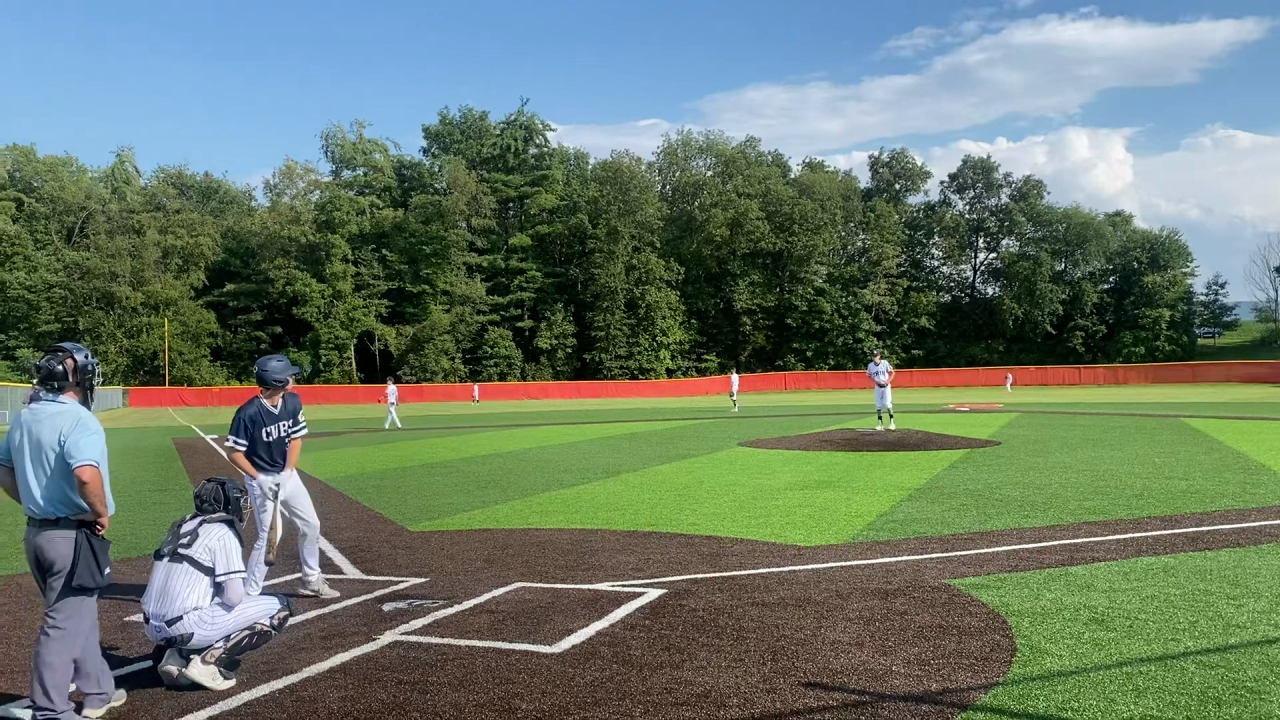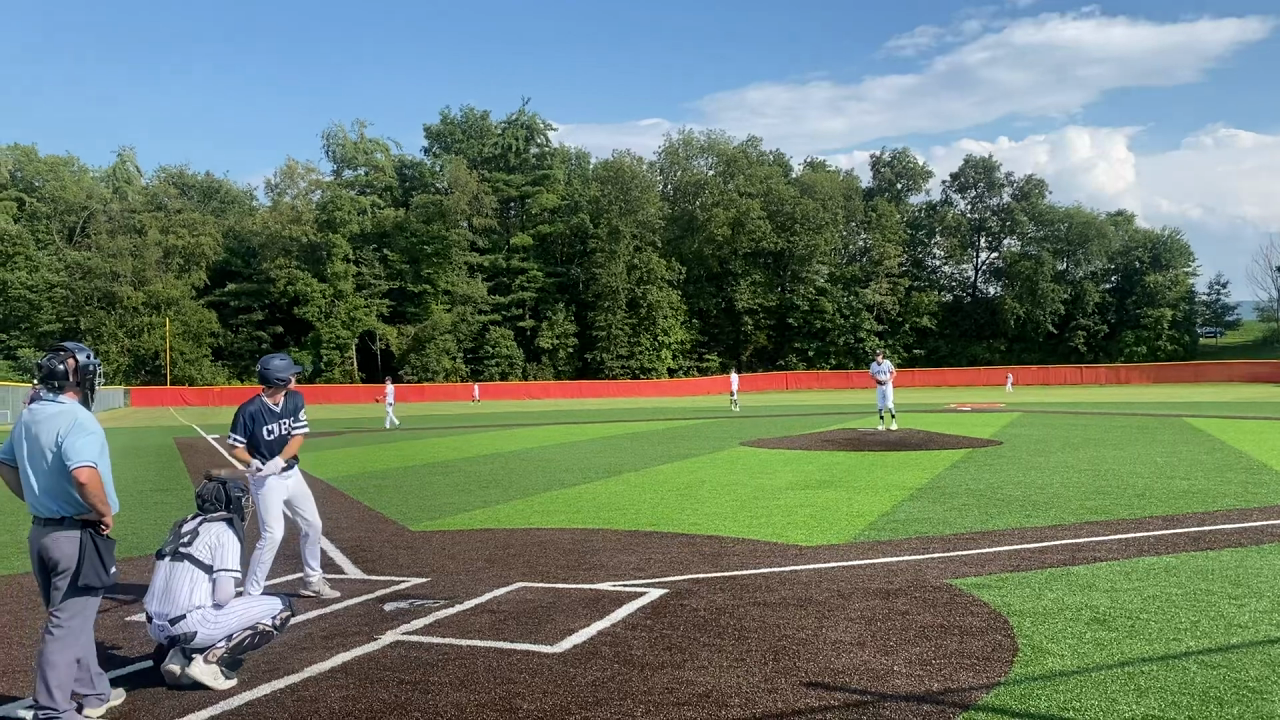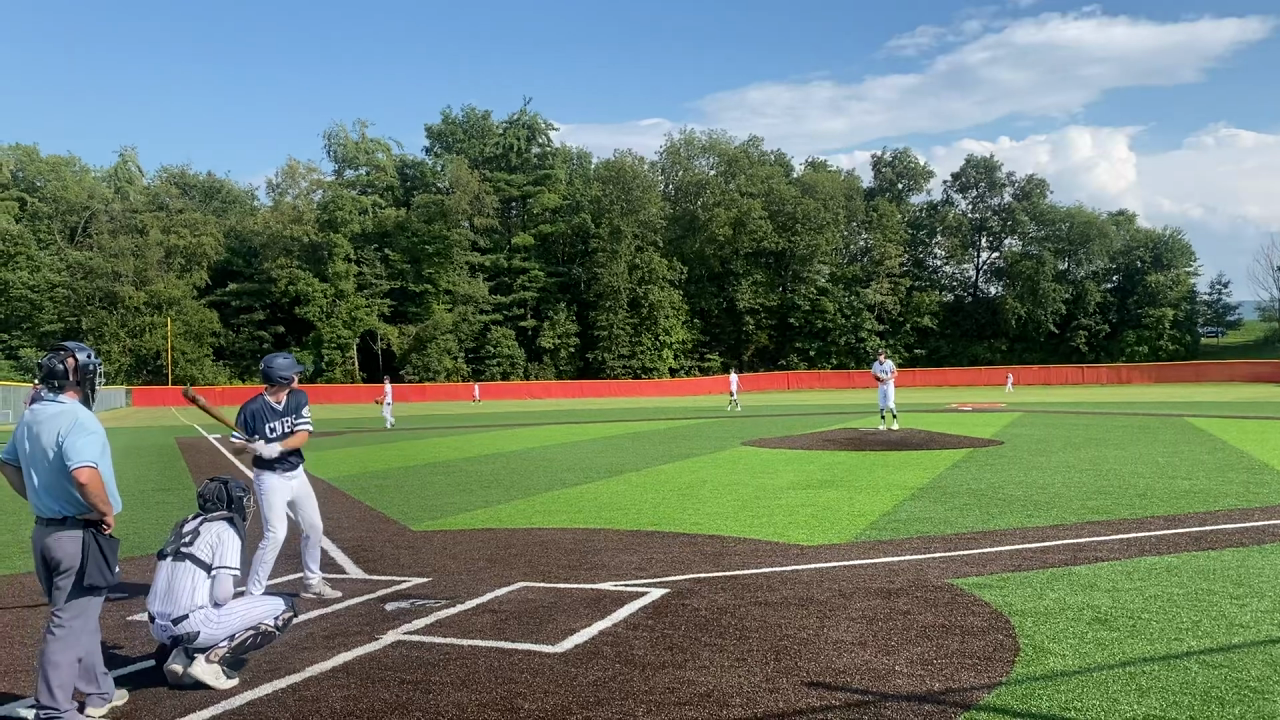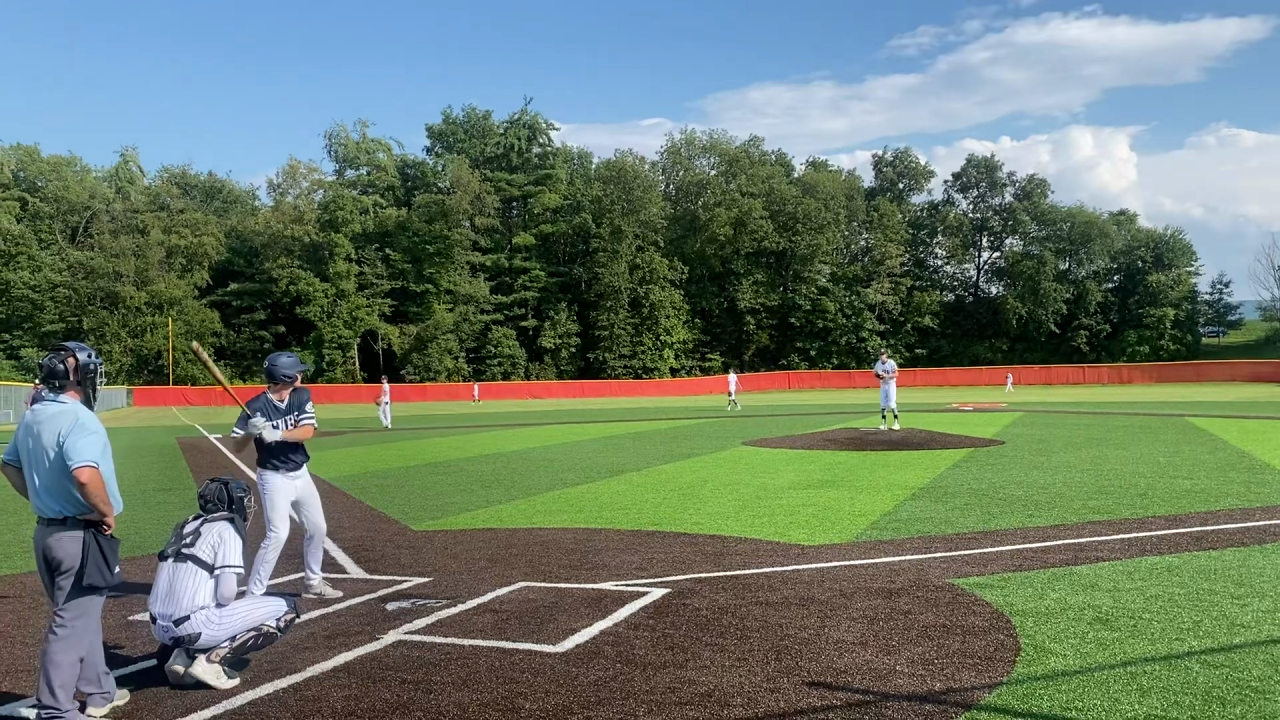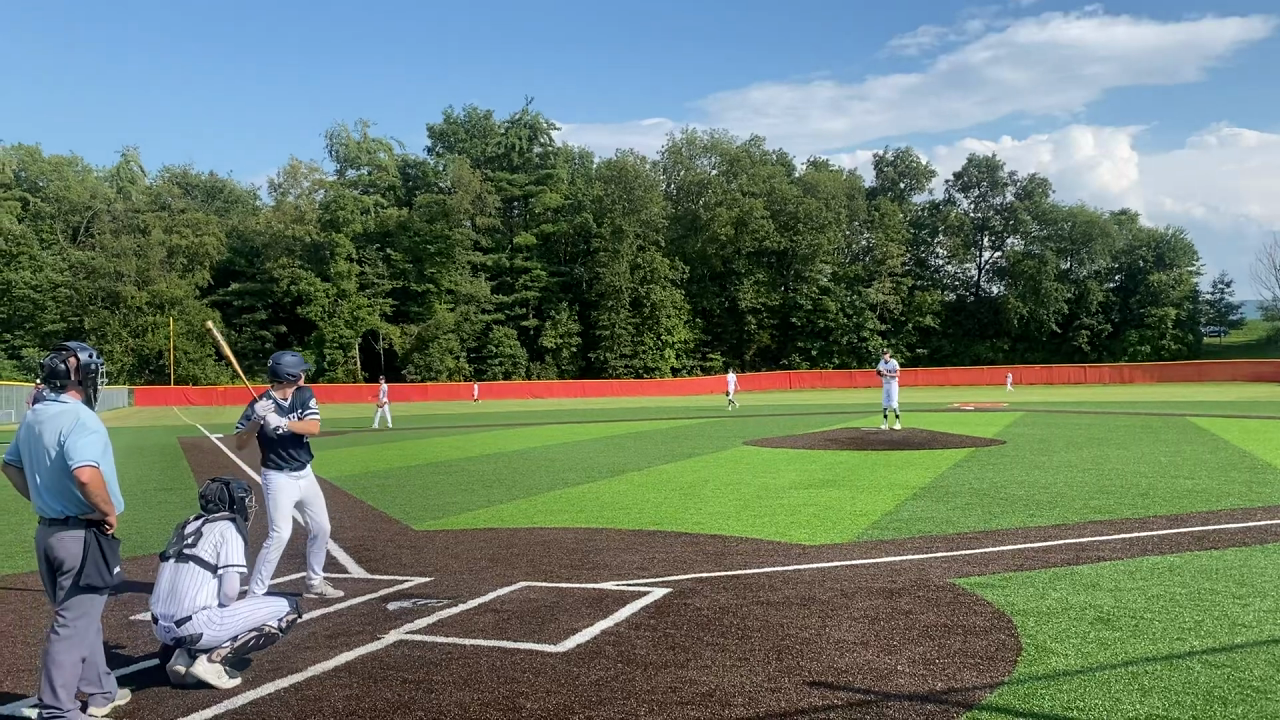
dt=0.1s
person 1, frame 1
right shoulder: (79, 420)
right elbow: (86, 474)
right wrist: (102, 513)
left hip: (37, 532)
right hip: (73, 535)
left knee: (78, 615)
right knee: (63, 625)
person 1, frame 2
right shoulder: (78, 419)
right elbow: (84, 475)
right wrist: (104, 513)
left hip: (42, 531)
right hip: (77, 534)
left knee: (76, 615)
right knee: (68, 624)
person 1, frame 3
right shoulder: (79, 419)
right elbow: (84, 475)
right wrist: (106, 513)
left hip: (44, 531)
right hip: (80, 535)
left knee: (79, 617)
right knee: (69, 624)
person 1, frame 4
left shoulder: (31, 417)
right shoulder: (79, 419)
right elbow: (85, 475)
right wrist: (107, 513)
left hip: (46, 530)
right hip: (81, 535)
left knee: (82, 617)
right knee: (71, 623)
person 1, frame 5
left shoulder: (33, 417)
right shoulder: (80, 418)
right elbow: (86, 475)
right wrist: (108, 512)
left hip: (47, 530)
right hip: (82, 535)
left knee: (81, 617)
right knee: (73, 624)
person 2, frame 1
left shoulder: (293, 401)
right shoulder: (248, 412)
left elbow: (297, 439)
right elbow: (234, 452)
left wrist: (287, 472)
right wrist: (258, 478)
left hip: (288, 475)
right hip: (262, 480)
left knee: (311, 525)
right knee: (268, 536)
left ankle: (311, 580)
right ankle: (249, 596)
person 2, frame 2
left shoulder: (295, 399)
right shoulder: (249, 410)
left elbow: (298, 437)
right elbow: (236, 448)
left wrist: (279, 462)
right wrist: (253, 464)
left hip: (291, 474)
right hip: (264, 480)
left knee: (313, 526)
right knee: (272, 536)
left ankle: (312, 581)
right ankle: (250, 595)
person 2, frame 3
left shoulder: (299, 398)
right shoulder: (253, 409)
left elbow: (303, 435)
right elbow: (237, 446)
left wrist: (277, 447)
right wrist: (252, 446)
left hip: (297, 475)
right hip: (270, 479)
left knee: (314, 528)
right knee: (275, 536)
left ankle: (313, 583)
right ankle: (252, 595)
person 2, frame 4
left shoulder: (302, 396)
right shoulder: (256, 406)
left elbow: (308, 431)
right elbow: (237, 446)
left wrist: (277, 434)
right wrist: (251, 432)
left hip: (301, 474)
right hip: (273, 478)
left knee: (317, 529)
right knee: (277, 535)
left ankle: (313, 584)
right ankle: (253, 595)
person 2, frame 5
left shoulder: (305, 394)
right shoulder: (259, 404)
left elbow: (314, 427)
right elbow: (240, 444)
left wrist: (283, 421)
right wrist: (259, 421)
left hip: (305, 474)
right hip: (278, 478)
left knee: (321, 528)
right knee: (279, 535)
left ankle: (315, 583)
right ankle: (254, 595)
person 3, frame 1
left shoulder: (183, 525)
right shoulder: (225, 531)
right elbow: (233, 597)
right wrist: (224, 595)
left hip: (153, 627)
right hip: (186, 626)
right knee: (279, 607)
left ankle: (177, 657)
right ankle: (207, 662)
person 3, frame 2
left shoulder: (185, 525)
right shoulder: (225, 529)
right elbow: (224, 595)
left hip: (156, 626)
right hip: (189, 625)
right knee: (281, 607)
left ankle: (180, 656)
right ankle: (209, 661)
person 3, frame 3
left shoulder: (187, 525)
right shoulder: (225, 528)
right elbow: (222, 593)
left hip: (158, 626)
right hip: (190, 624)
right knee: (284, 608)
left ankle: (182, 656)
right ankle: (211, 660)
person 3, frame 4
left shoulder: (187, 525)
right shoulder: (226, 528)
right elbow: (226, 592)
left hip: (160, 627)
right hip: (192, 626)
right knee: (286, 609)
left ankle: (183, 656)
right ankle: (212, 660)
person 3, frame 5
left shoulder: (188, 526)
right shoulder: (228, 527)
right elbow: (230, 591)
right wrist: (223, 613)
left hip: (161, 627)
right hip: (194, 626)
right knee: (288, 609)
left ankle: (184, 656)
right ankle: (213, 660)
